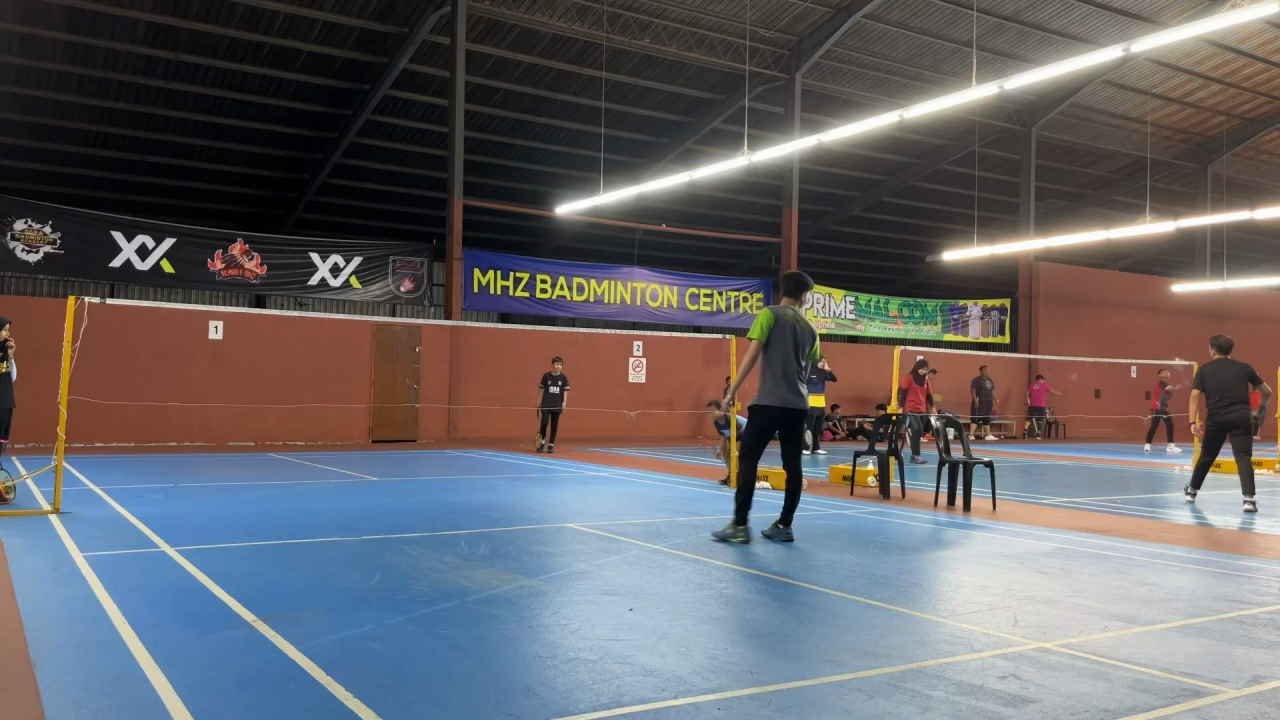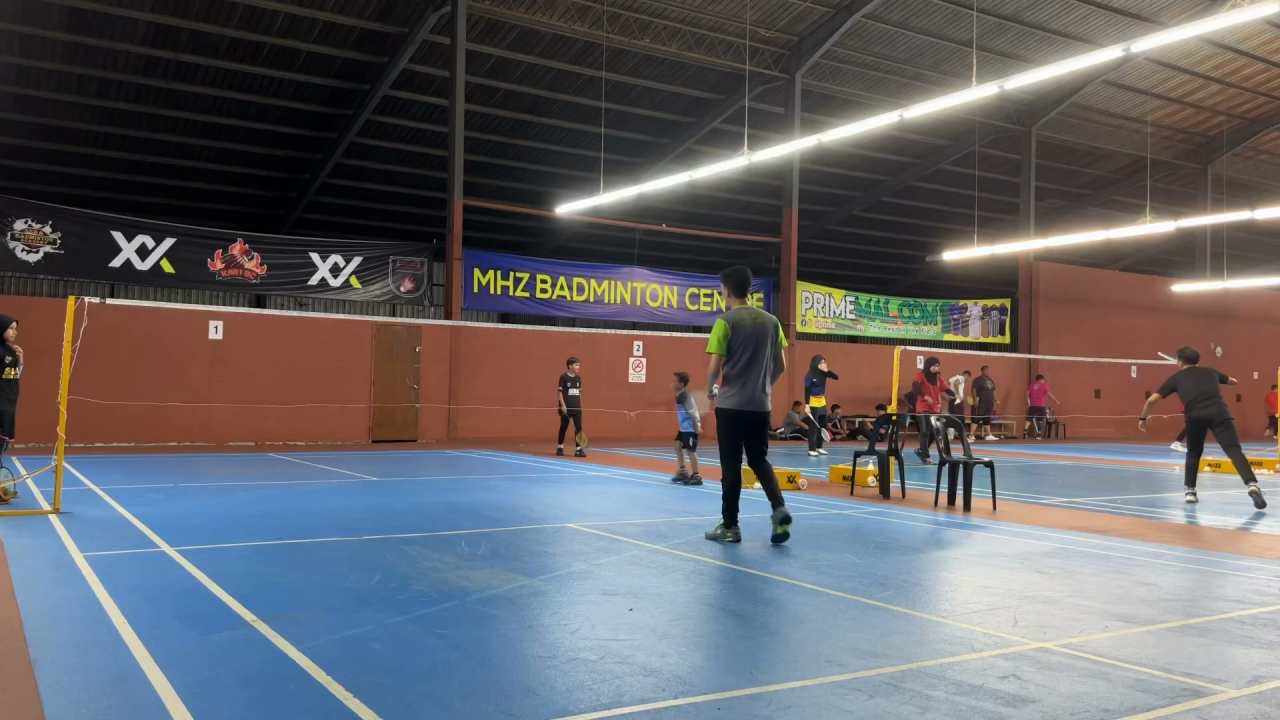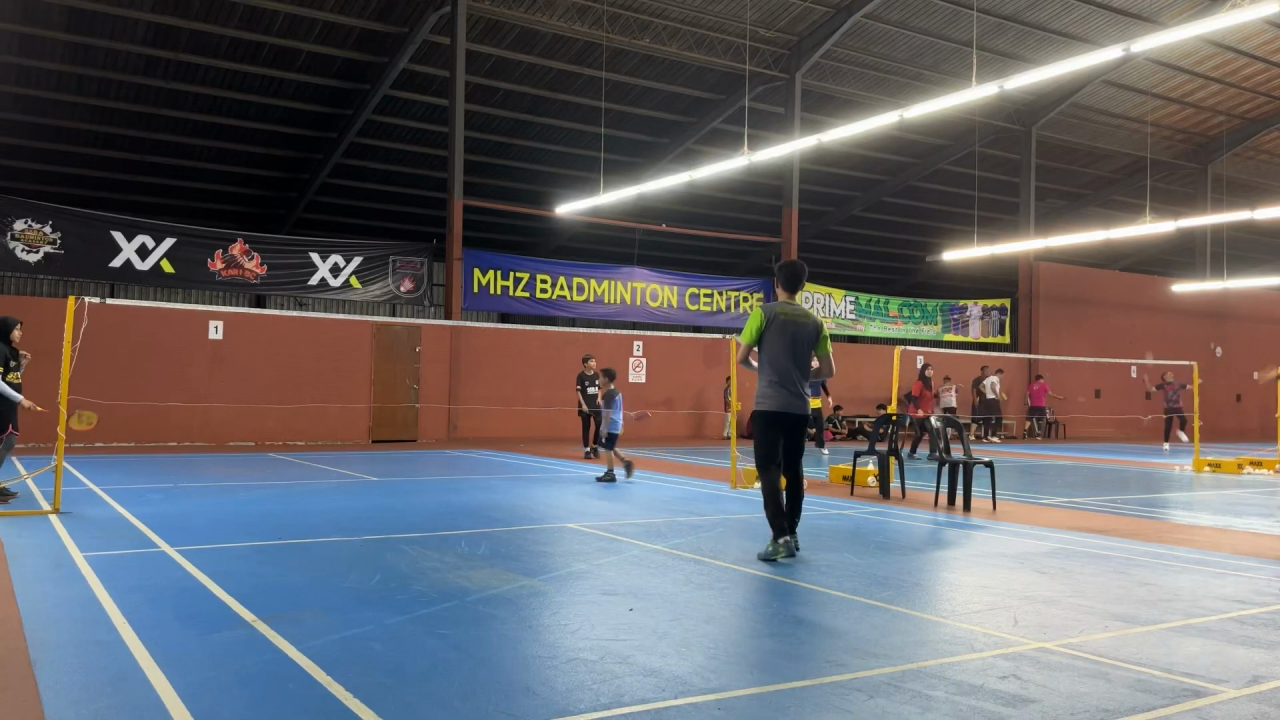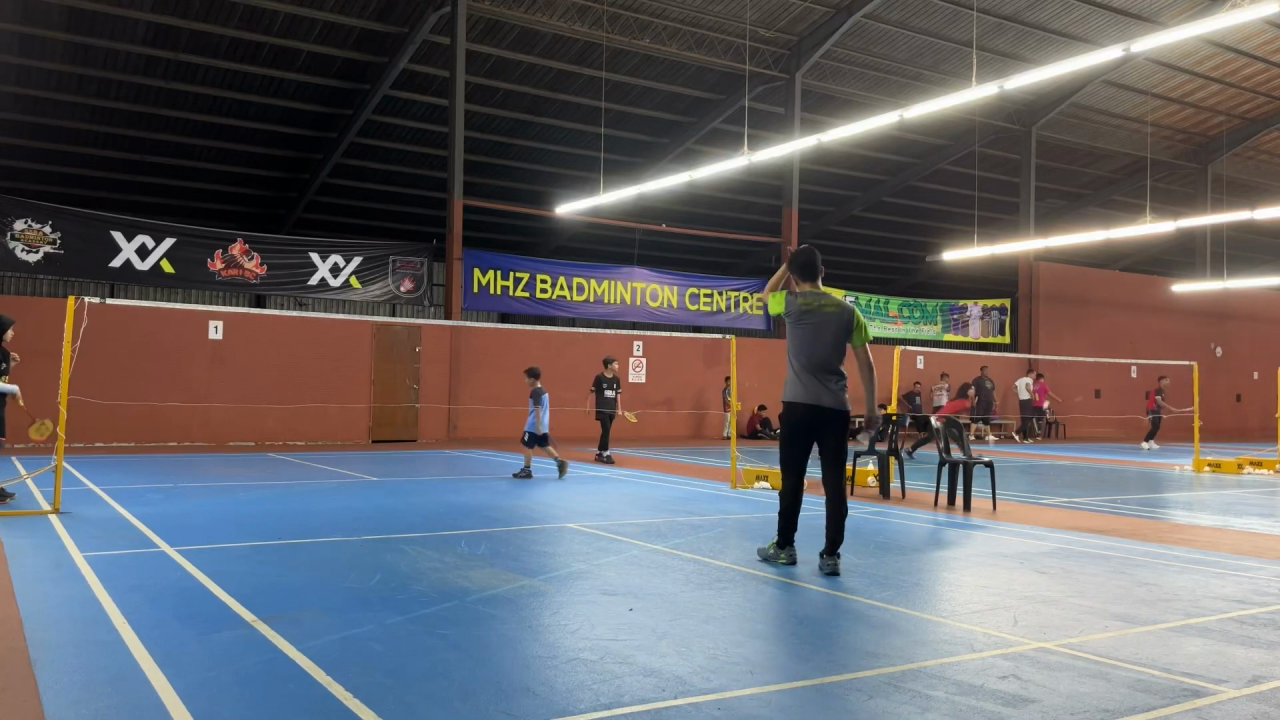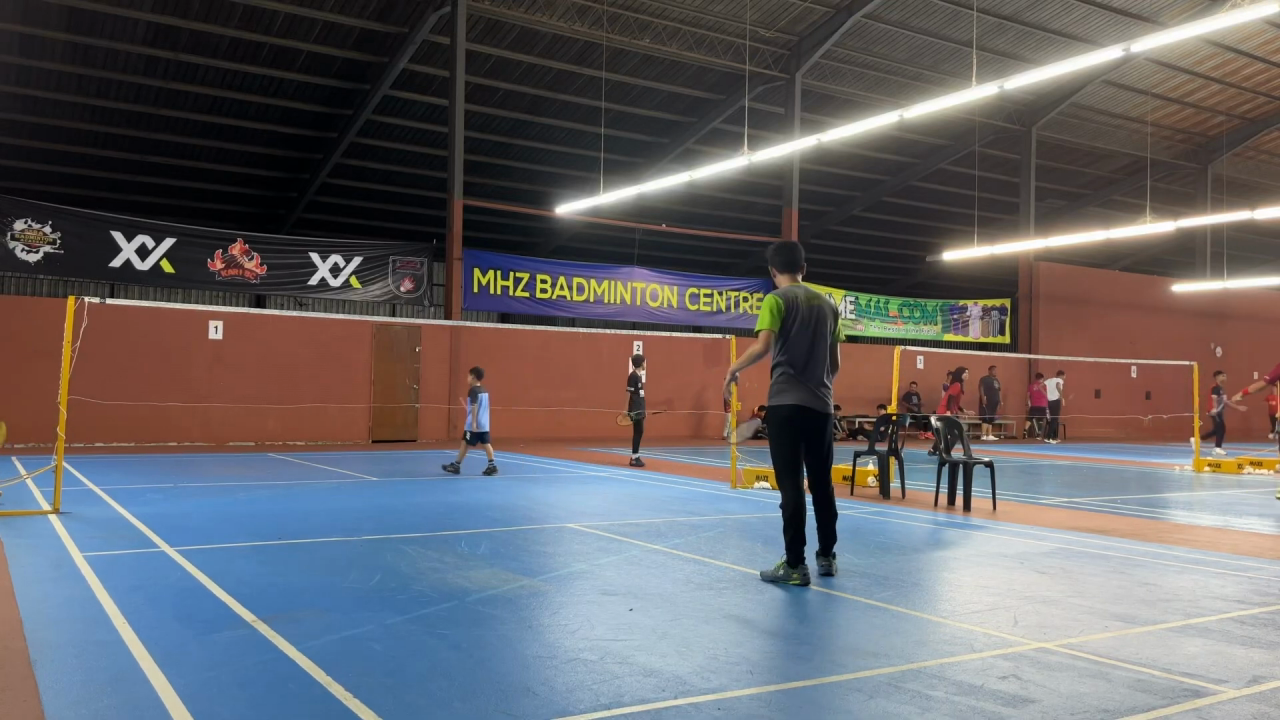
dt=1s
person 1, frame 1
left shoulder: (769, 314)
right shoulder: (810, 328)
left elbow: (752, 356)
left wrist: (732, 391)
left hip: (770, 402)
right hip: (799, 406)
left knee: (748, 461)
right knee: (793, 466)
left ankle: (739, 525)
right ankle: (784, 525)
person 1, frame 2
left shoulder: (726, 322)
right shoulder: (771, 321)
left elbow: (714, 368)
right elbow: (780, 367)
left wrist: (711, 388)
left hip: (731, 405)
right hip: (761, 405)
left knee: (731, 466)
right knee: (759, 461)
left ankle: (730, 526)
right ankle: (779, 509)
person 1, frame 3
left shoulder: (764, 313)
right shoulder: (814, 322)
left elbow: (742, 358)
right elbow: (827, 371)
left hip: (769, 406)
right hip: (799, 408)
left knee: (769, 472)
right knee: (794, 472)
left ankle: (781, 538)
right ankle: (791, 533)
person 1, frame 4
left shoulder: (791, 303)
right shoulder: (847, 311)
left elbow: (768, 293)
right elbow: (865, 363)
left wrist: (790, 263)
right wrist: (871, 407)
left hip: (799, 404)
right hip: (836, 407)
left knee: (792, 478)
right knee: (834, 482)
left ankle: (784, 546)
right ankle: (830, 555)
person 1, frame 5
left shoulder: (777, 299)
right shoulder: (828, 304)
left elbow: (764, 346)
right elbow: (835, 362)
left wrist: (734, 368)
left hip: (787, 404)
right hip: (820, 406)
left knee: (792, 486)
right knee: (822, 483)
left ankle: (795, 564)
right ankle: (827, 556)
